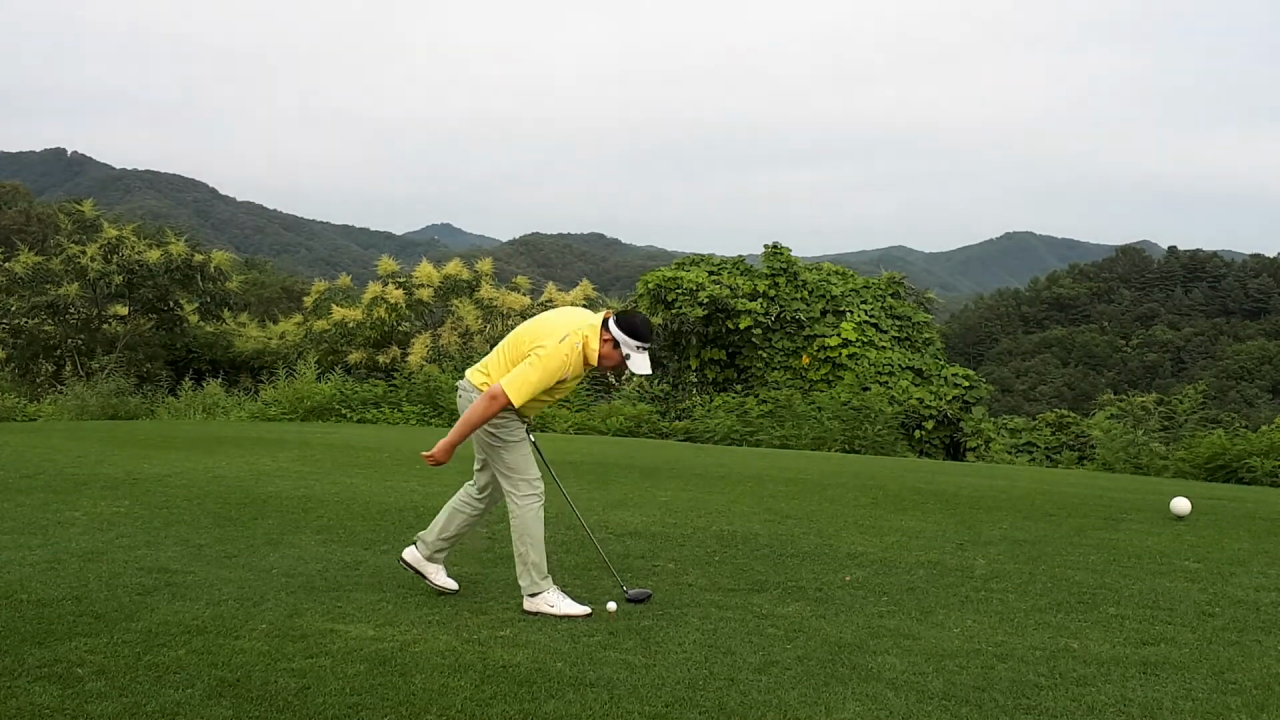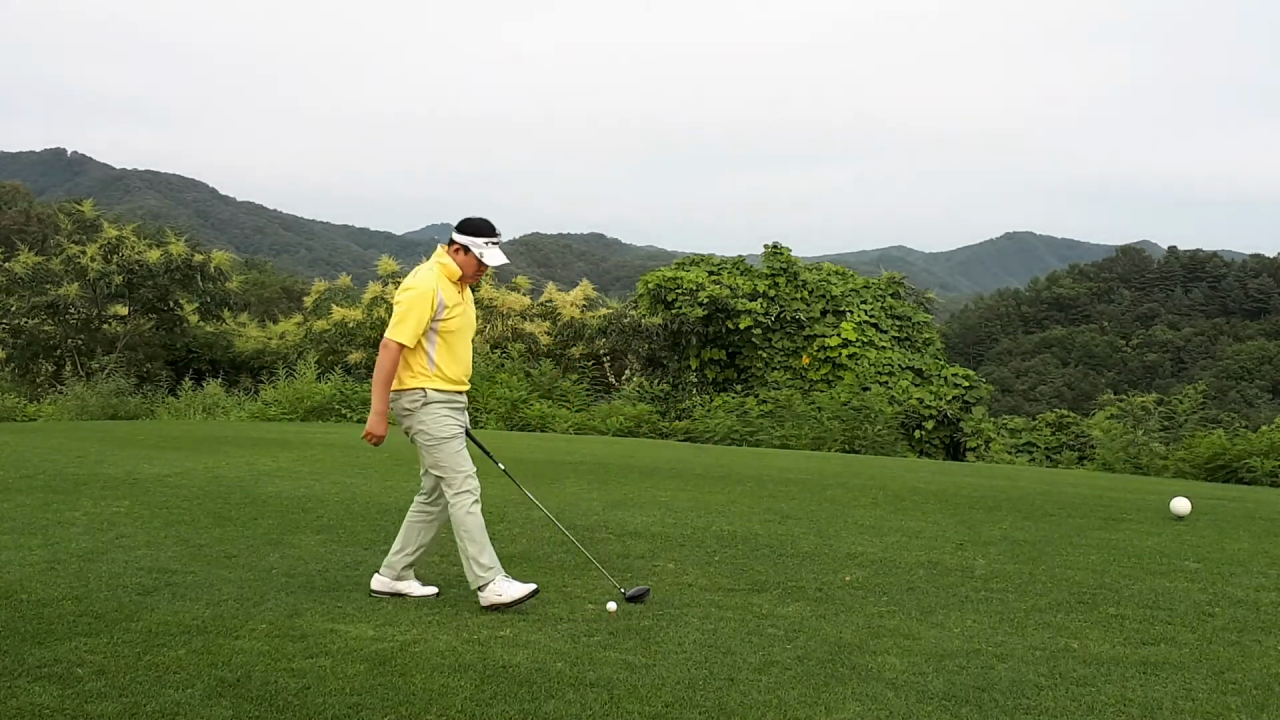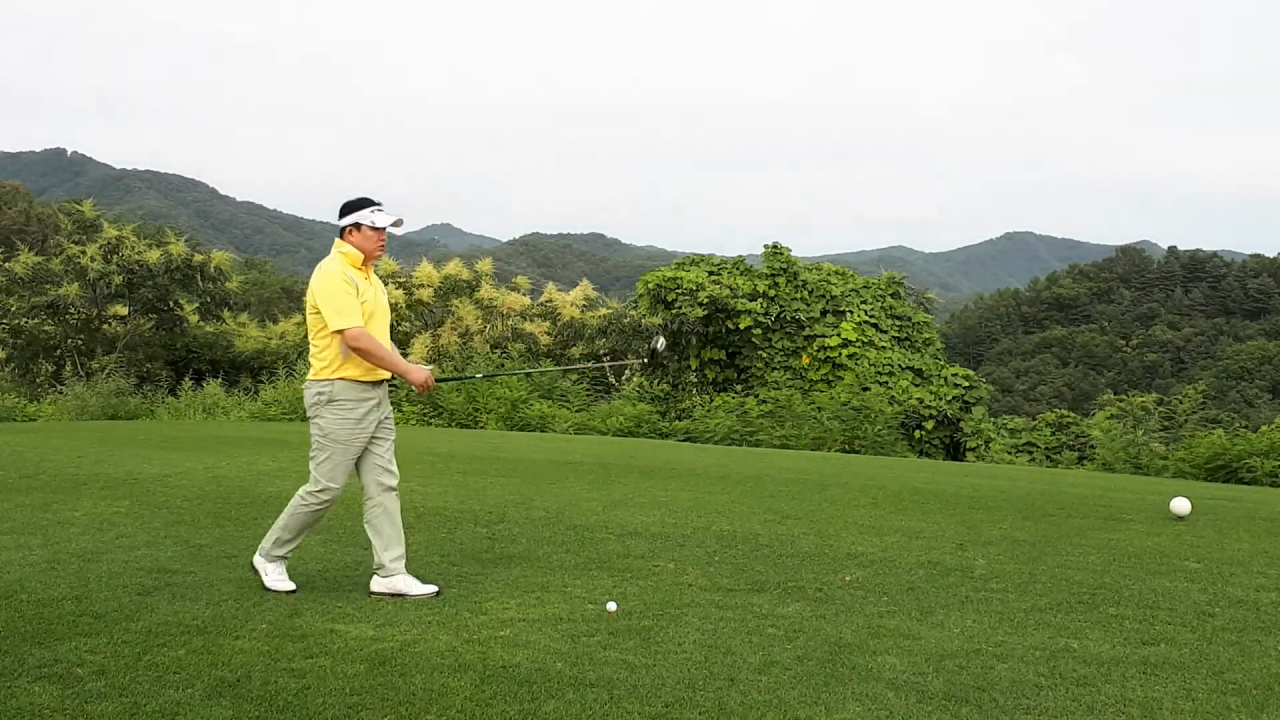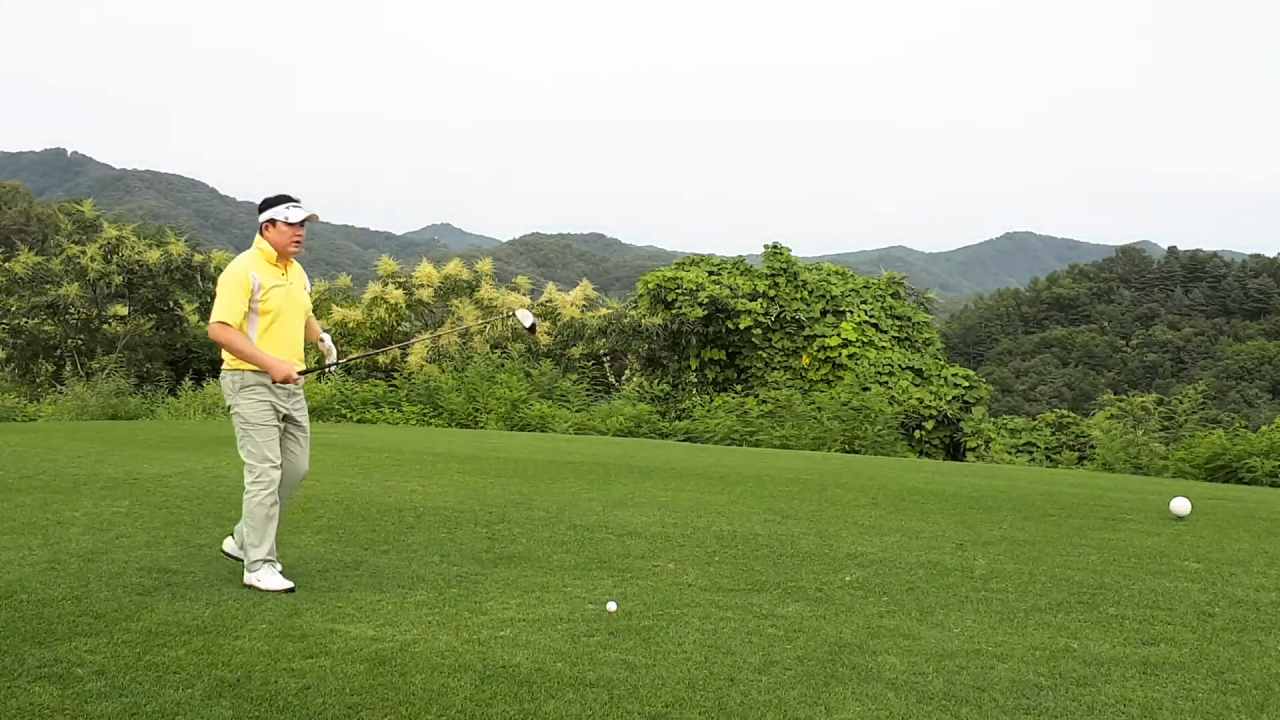
dt=0.5s
person 1, frame 1
left shoulder: (591, 322)
right shoulder: (561, 353)
left elbow: (536, 330)
right elbow: (494, 399)
right wrist: (448, 445)
left hip: (504, 396)
right hip: (485, 398)
left knee: (485, 488)
right knee: (526, 490)
left ankle: (426, 552)
right ankle: (538, 592)
person 1, frame 2
left shoulder: (459, 286)
right shoulder: (424, 285)
right elbow: (390, 349)
left wrist: (459, 398)
right wrist: (378, 413)
left hip: (447, 401)
right hip: (424, 402)
left knee: (436, 494)
right knee: (463, 487)
left ankle: (393, 575)
right ankle: (489, 583)
person 1, frame 3
left shoulder: (366, 275)
right shoulder: (333, 274)
right elbow: (354, 338)
left wrist: (406, 370)
right wrist: (406, 369)
left hip: (373, 394)
right hip: (338, 395)
left knee: (383, 485)
right knee: (326, 487)
left ankle: (391, 573)
right ankle: (271, 555)
person 1, frame 4
left shoulder: (297, 272)
right shoulder: (244, 270)
right elbow: (220, 330)
left wrist: (322, 338)
right wrist: (270, 364)
left hip: (290, 388)
right hip: (252, 384)
left knee: (294, 471)
right knee: (266, 474)
left ankle: (245, 541)
right ankle: (260, 567)
